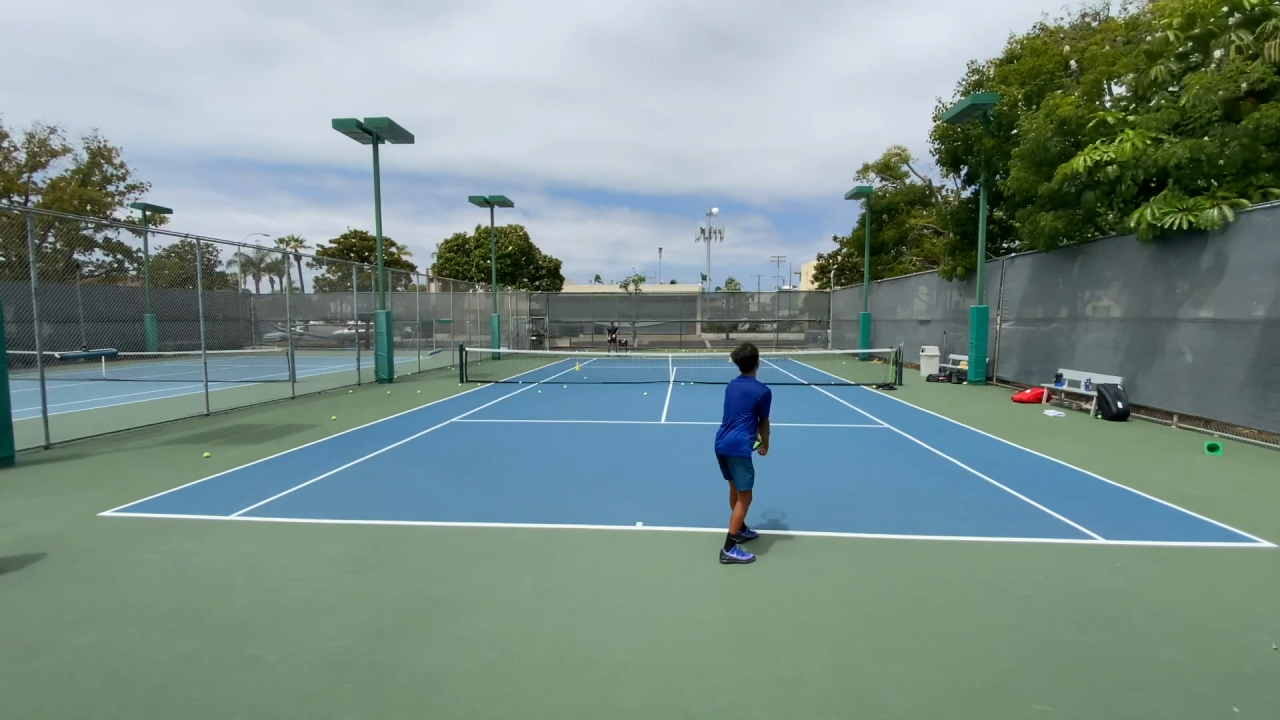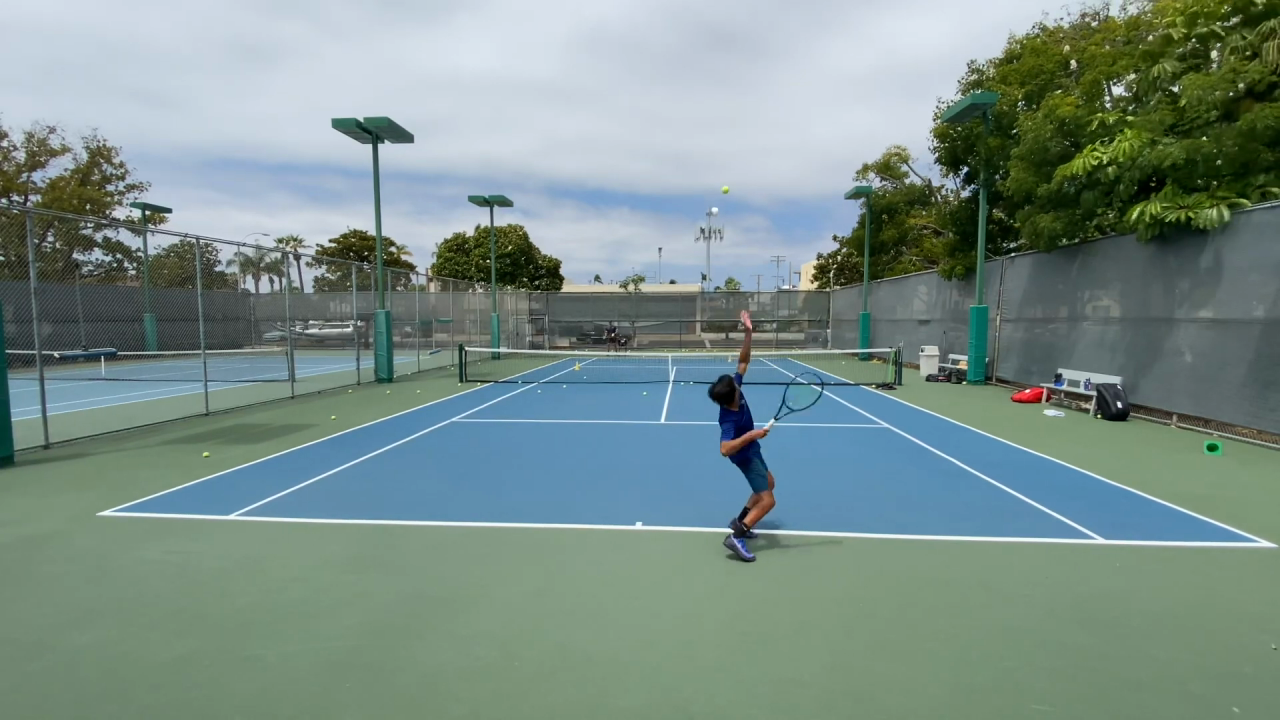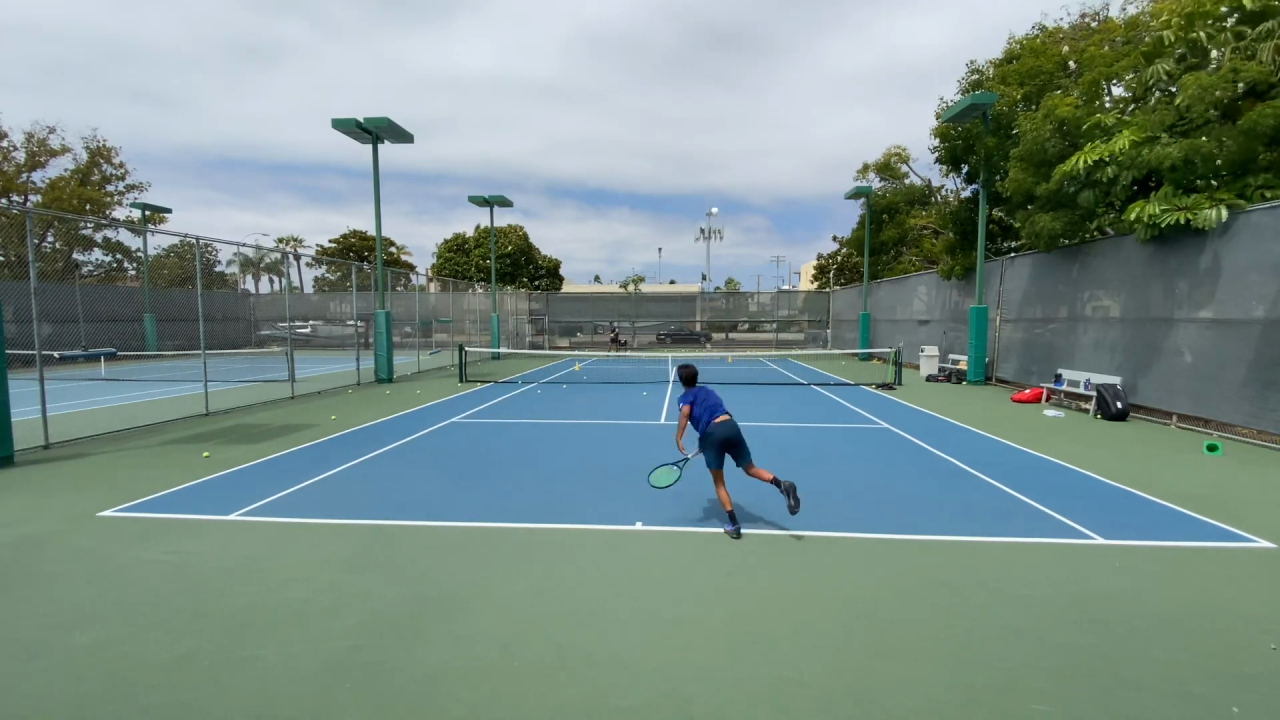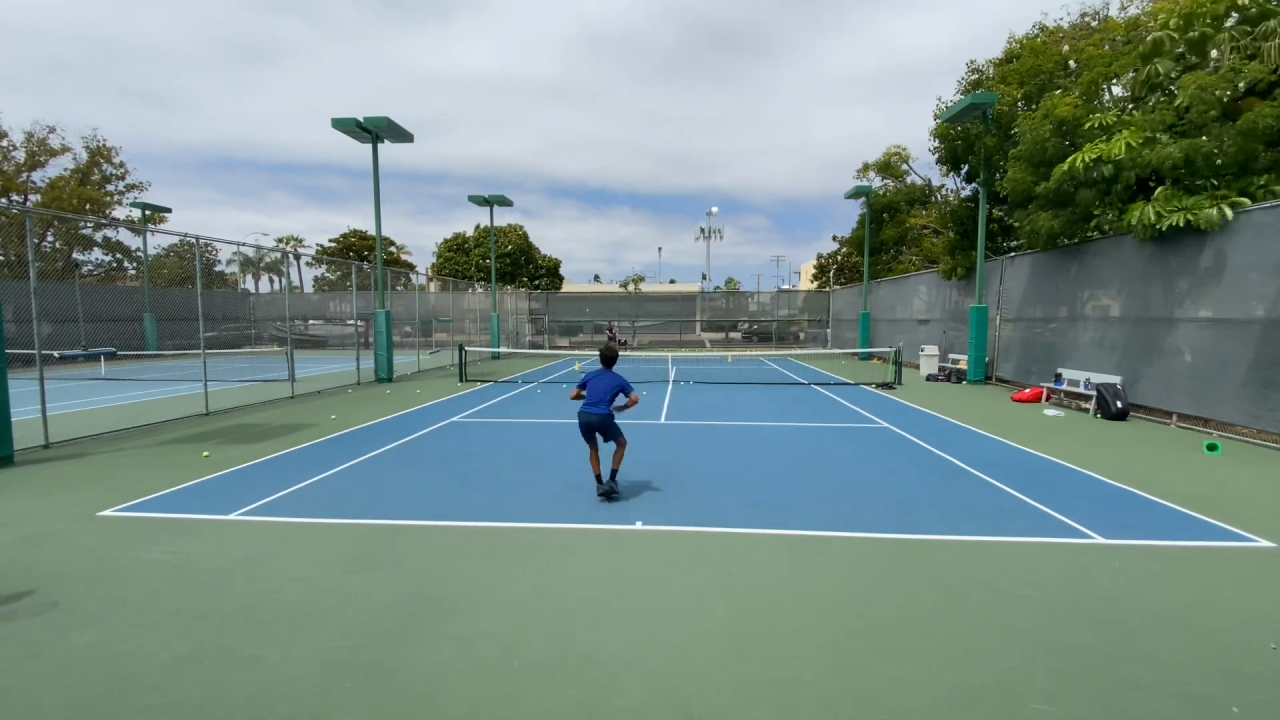
dt=0.7s
person 1, frame 1
left shoulder: (732, 385)
right shoulder: (763, 392)
right elbow: (763, 424)
right wrist: (765, 444)
left hip: (721, 444)
right hip: (739, 447)
left knee: (735, 491)
right knee: (744, 497)
left ankle: (741, 530)
right ankle: (729, 549)
person 1, frame 2
left shoulder: (732, 391)
right shoulder: (729, 419)
left elbow: (743, 361)
right elbow: (725, 450)
left wrist: (748, 332)
right wrist: (751, 435)
left hip: (749, 451)
right hip: (747, 456)
left knee: (768, 483)
right knee: (767, 501)
left ankle: (740, 521)
right ankle: (736, 537)
person 1, frame 3
left shoulder: (685, 397)
right shoulder: (707, 391)
left elbow: (685, 412)
left wrist: (678, 439)
left hip: (711, 436)
right hip: (732, 427)
left knee: (719, 482)
right knee: (751, 470)
left ankle: (733, 524)
right ankle: (782, 485)
person 1, frame 4
left shoulder: (590, 376)
right shoulder: (619, 379)
left elbow: (573, 396)
right elbow: (635, 399)
right wrist: (623, 407)
left hip: (585, 416)
right hip: (604, 418)
left knee: (593, 448)
right knee: (621, 444)
left ankle: (600, 485)
right ankle: (611, 481)
